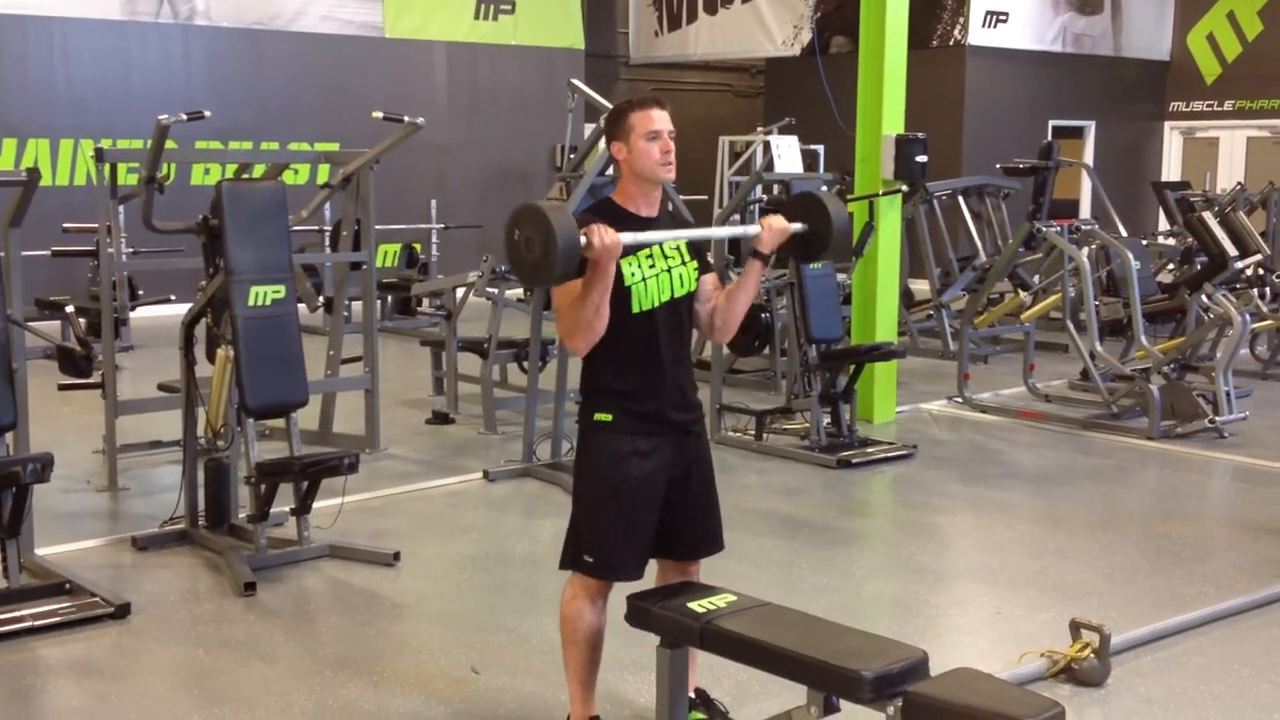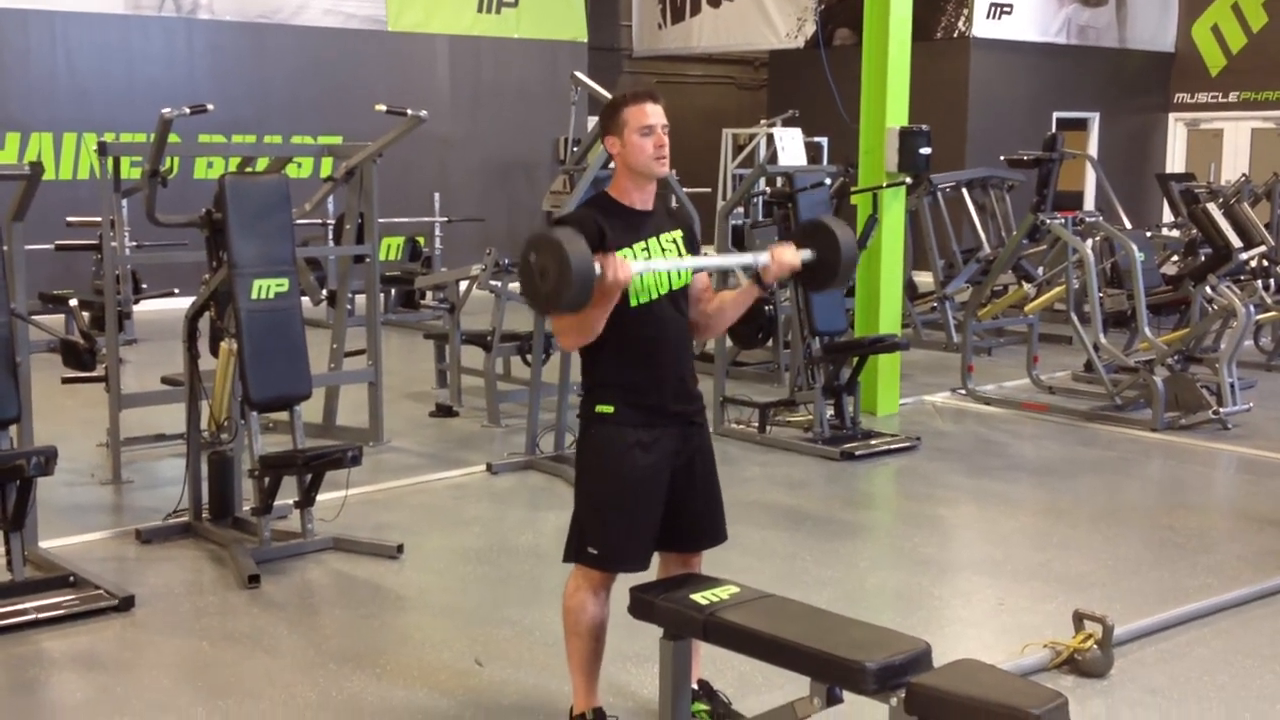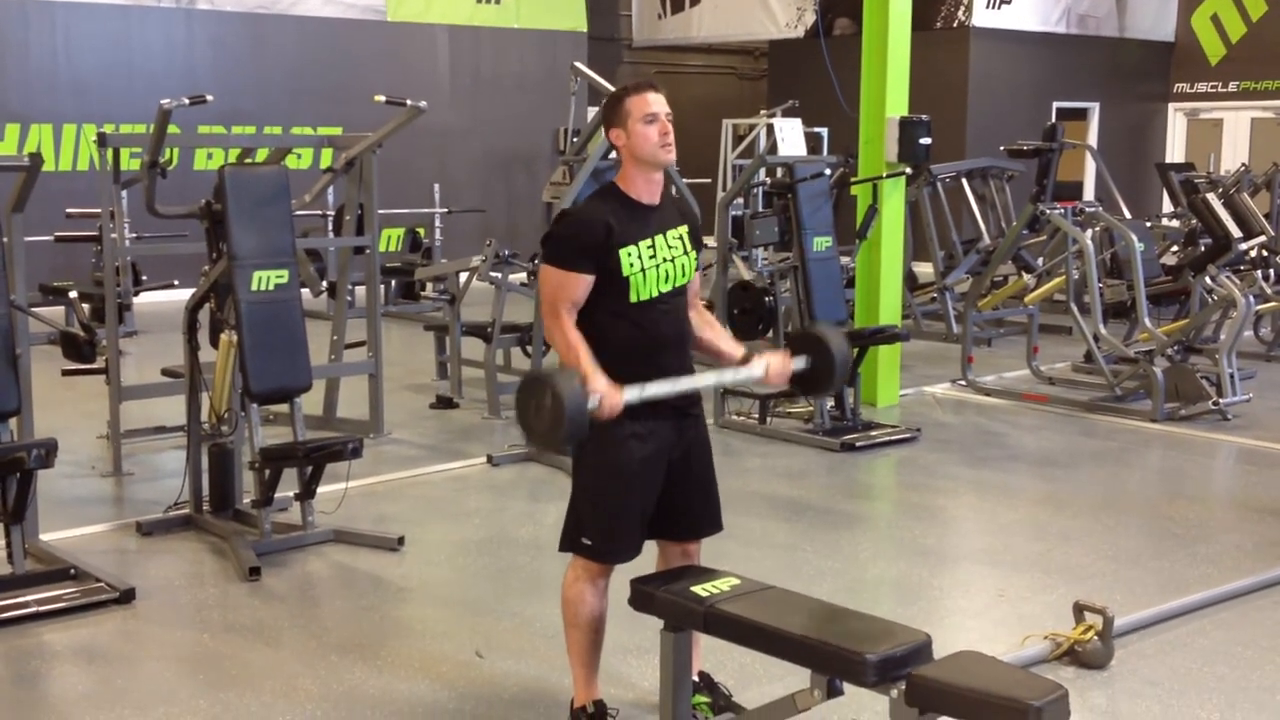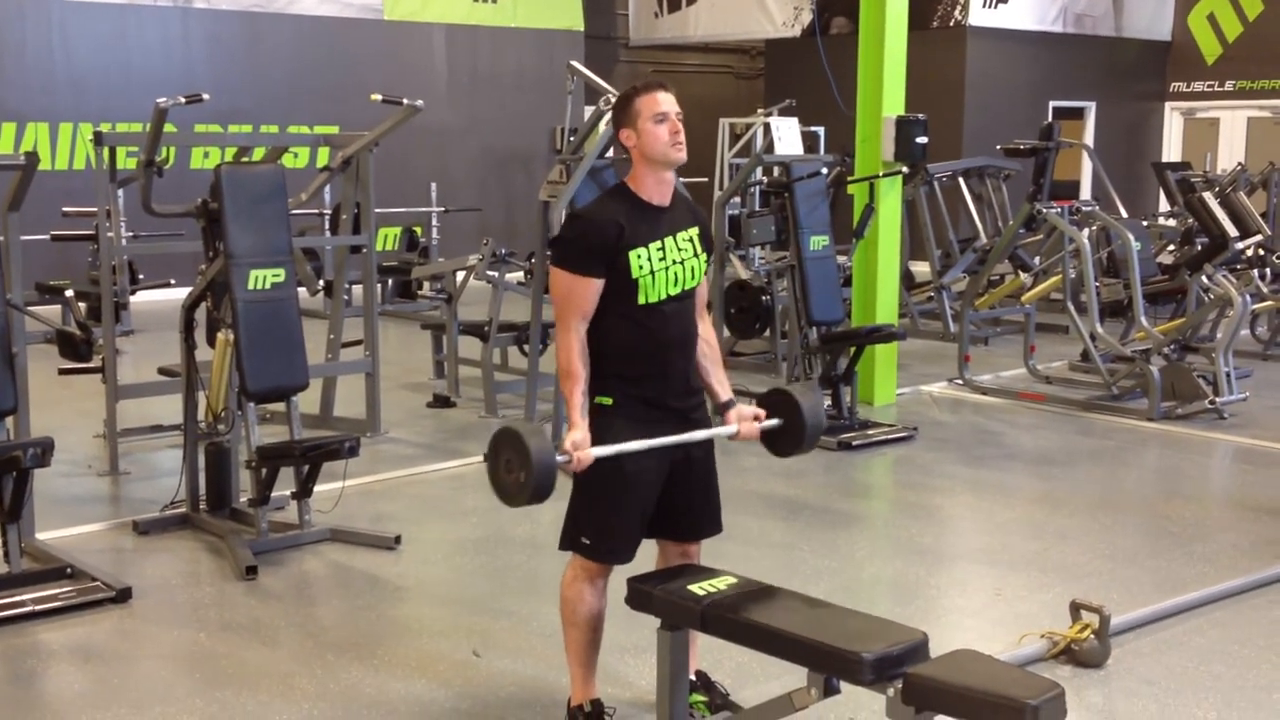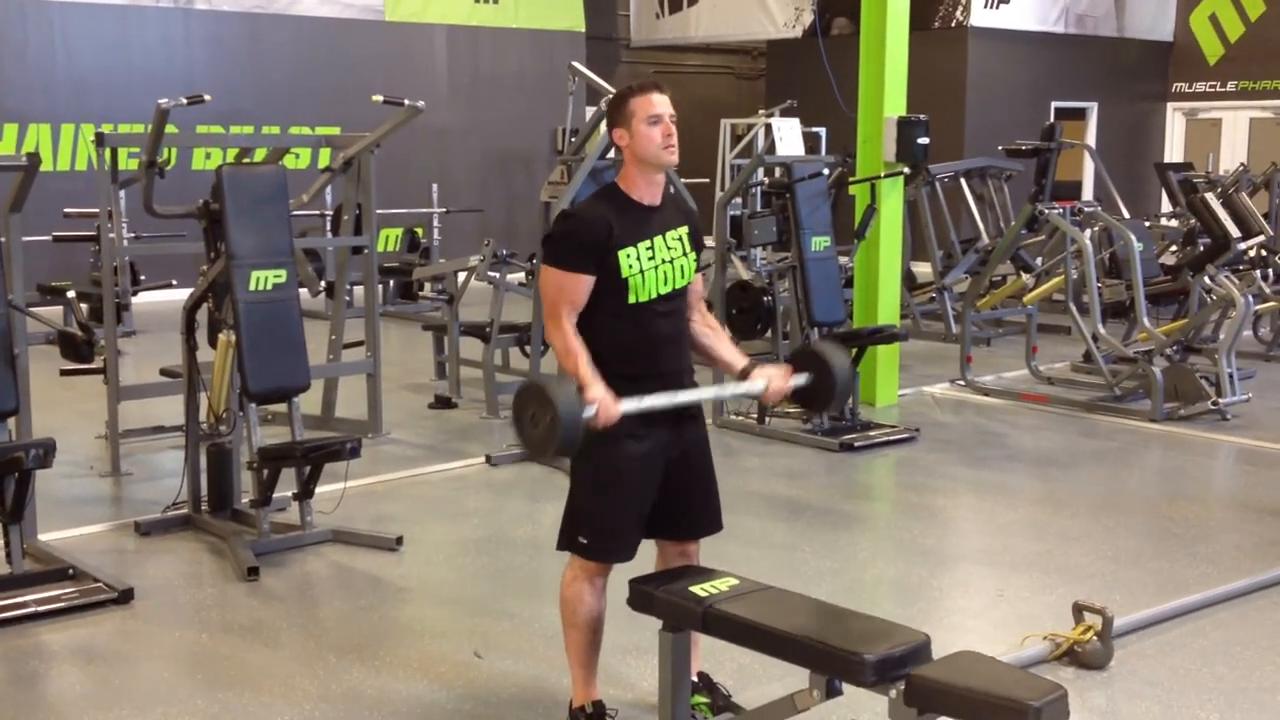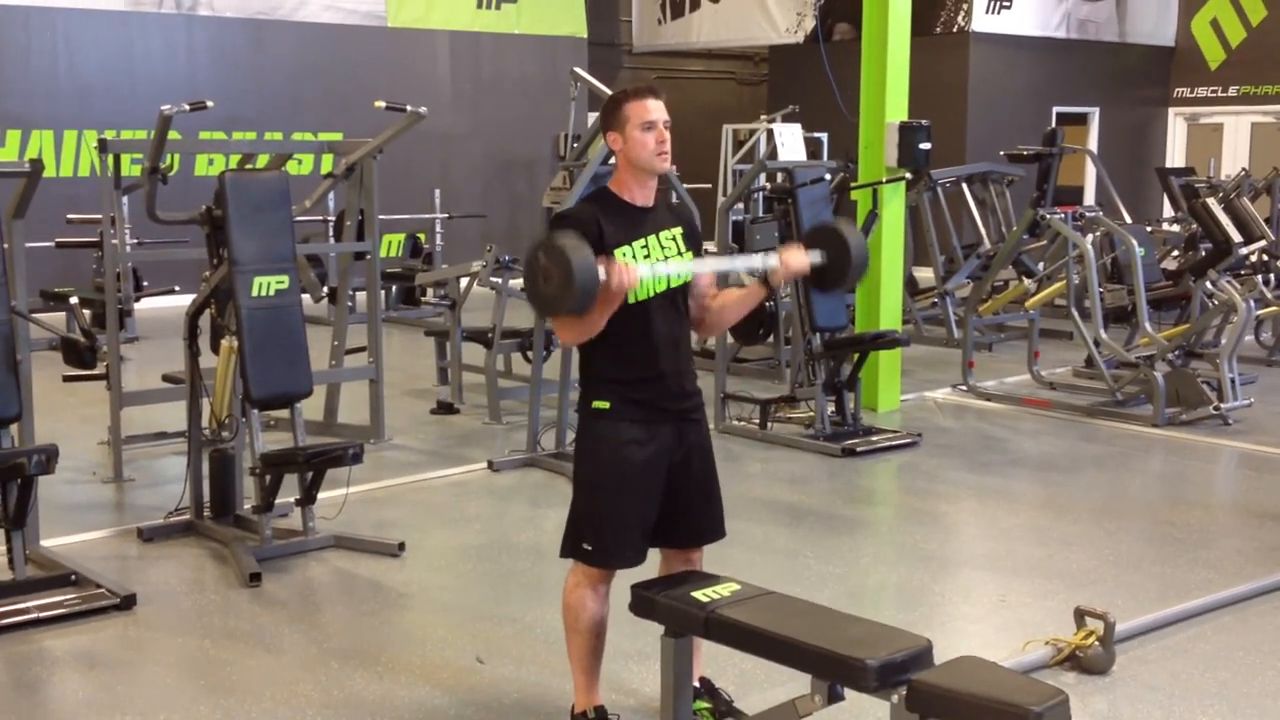
dt=0.3s
person 1, frame 1
left shoulder: (683, 230)
right shoulder: (590, 231)
left elbow: (718, 327)
right elbow: (578, 339)
left wrist: (759, 257)
right wrist: (603, 264)
left hip: (683, 423)
right hip: (617, 431)
left knee: (685, 562)
right knee: (596, 574)
person 1, frame 2
left shoulder: (679, 224)
right shoulder: (586, 229)
left elbow: (704, 322)
right elbow: (570, 336)
left wrist: (761, 277)
right wrist: (608, 286)
left hip: (684, 415)
right hip: (618, 423)
left knee: (687, 554)
right knee: (598, 566)
person 1, frame 3
left shoulder: (682, 216)
right shoulder: (587, 224)
right elbow: (558, 319)
left wrist: (745, 357)
right wrist: (595, 382)
left hip: (682, 410)
right hip: (621, 415)
left knee: (684, 545)
right knee: (595, 558)
person 1, frame 4
left shoulder: (692, 217)
right shoulder: (597, 224)
right elbow: (570, 331)
left wrist: (726, 400)
right wrist: (577, 422)
left hip: (684, 412)
right hip: (620, 417)
left knee: (685, 546)
right knee: (595, 559)
person 1, frame 5
left shoulder: (684, 217)
right shoulder: (587, 223)
right elbow: (559, 322)
left wrist: (748, 367)
right wrist: (592, 389)
left hip: (680, 408)
right hip: (618, 415)
left knee: (683, 545)
right knee: (593, 558)
person 1, frame 6
left shoulder: (680, 219)
right shoulder: (585, 224)
left elbow: (706, 313)
right elbow: (568, 327)
left wrist: (767, 281)
right wrist: (608, 290)
left hip: (683, 411)
right hip: (617, 420)
left knee: (686, 552)
right knee: (595, 564)
